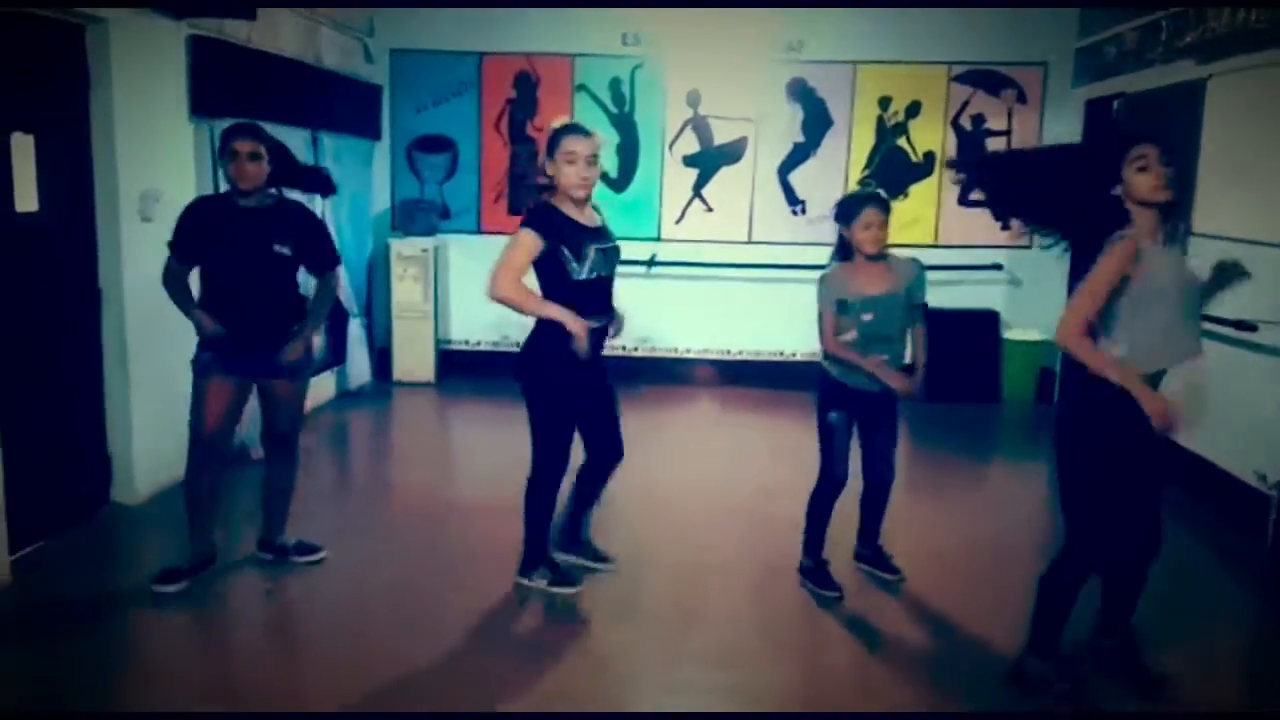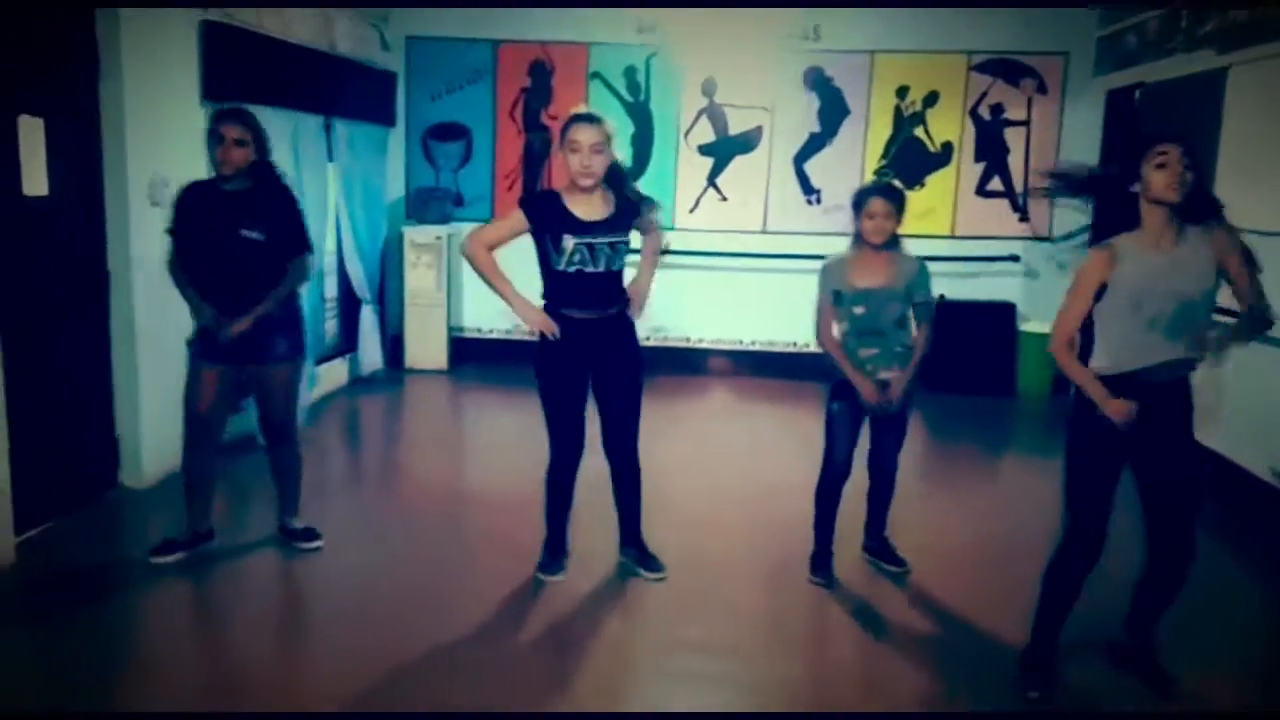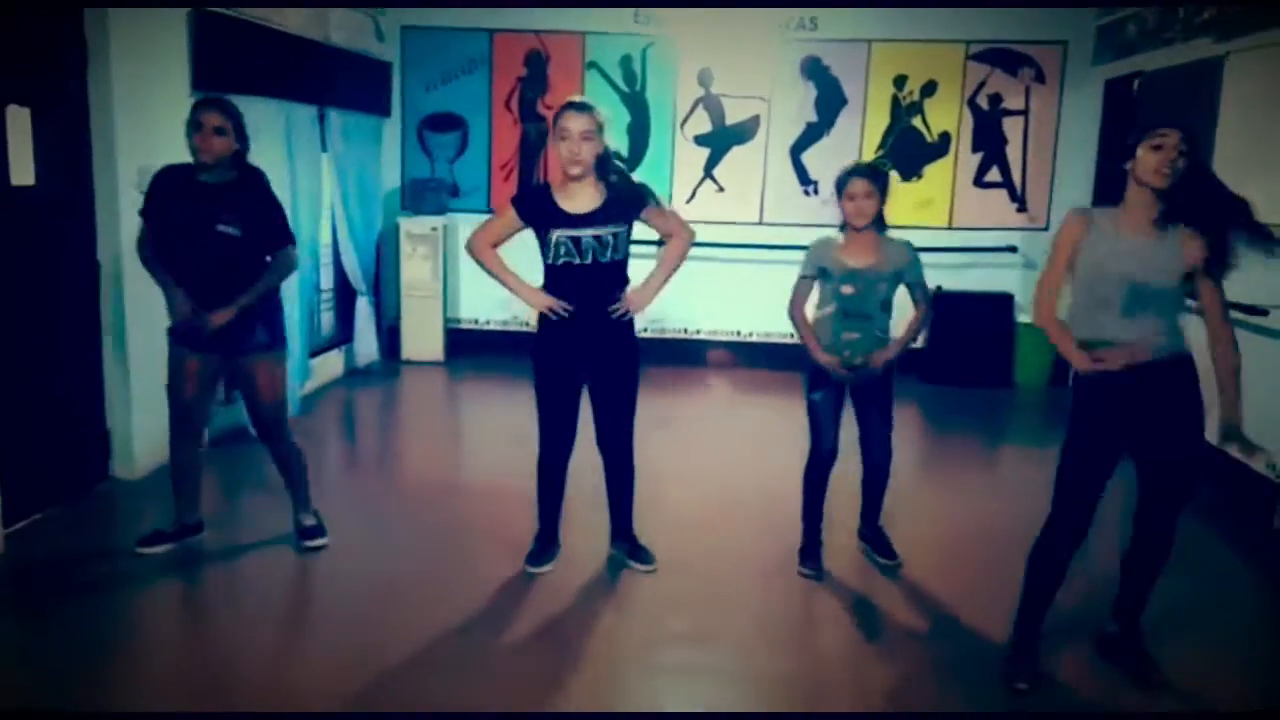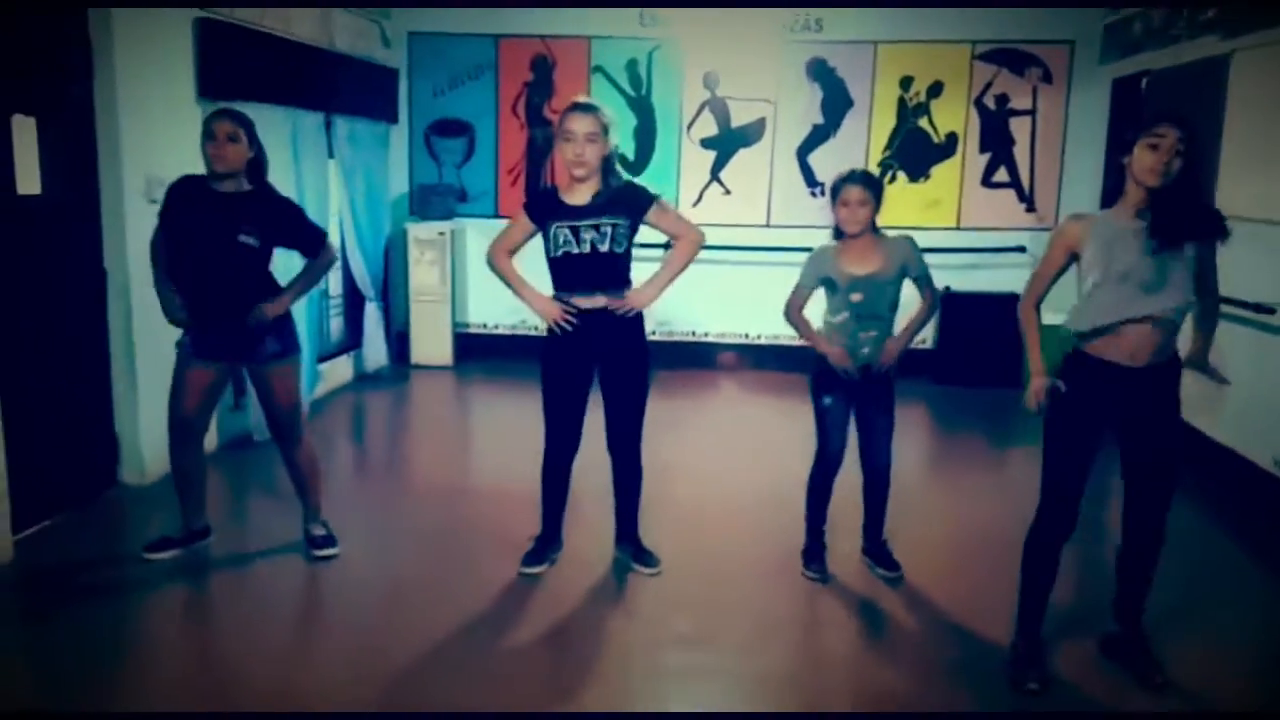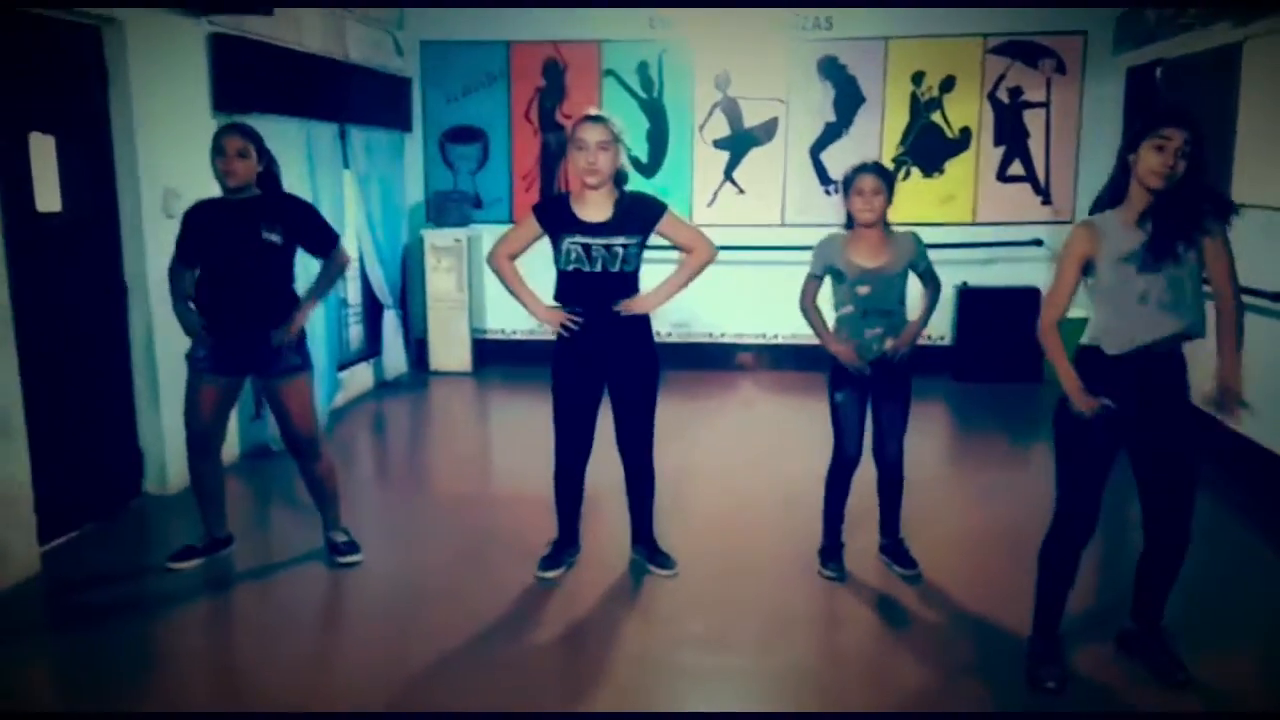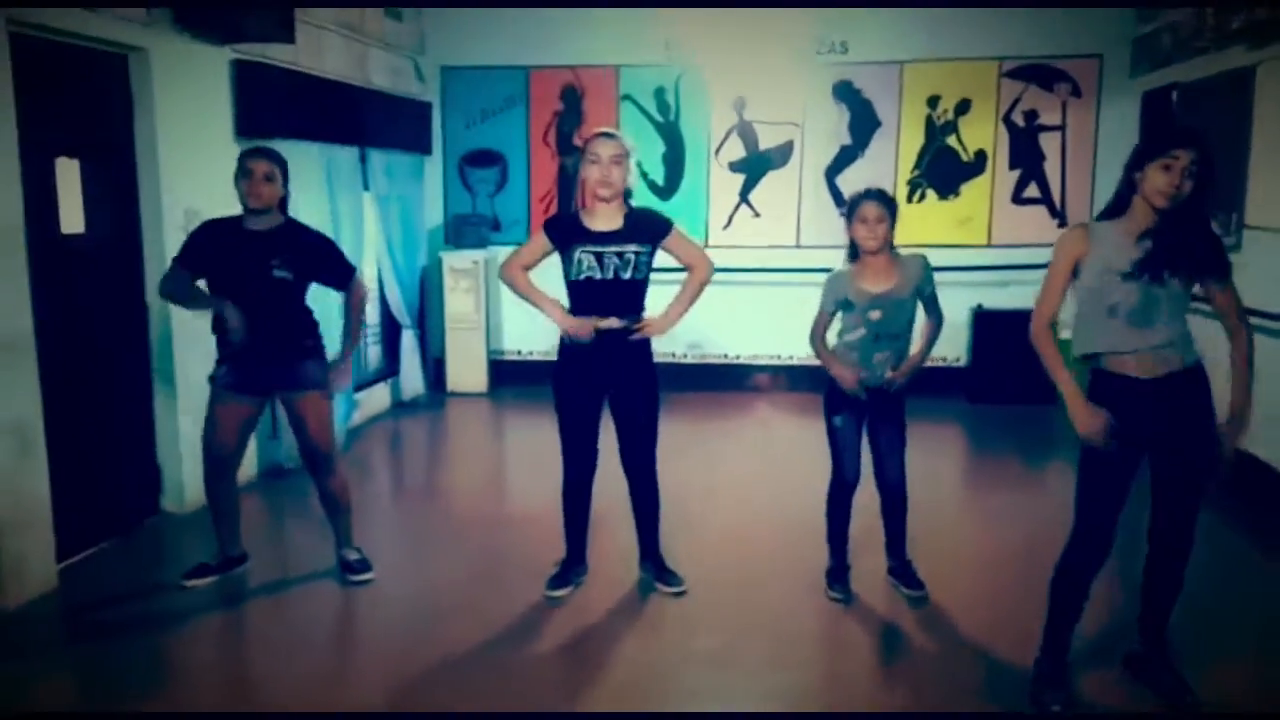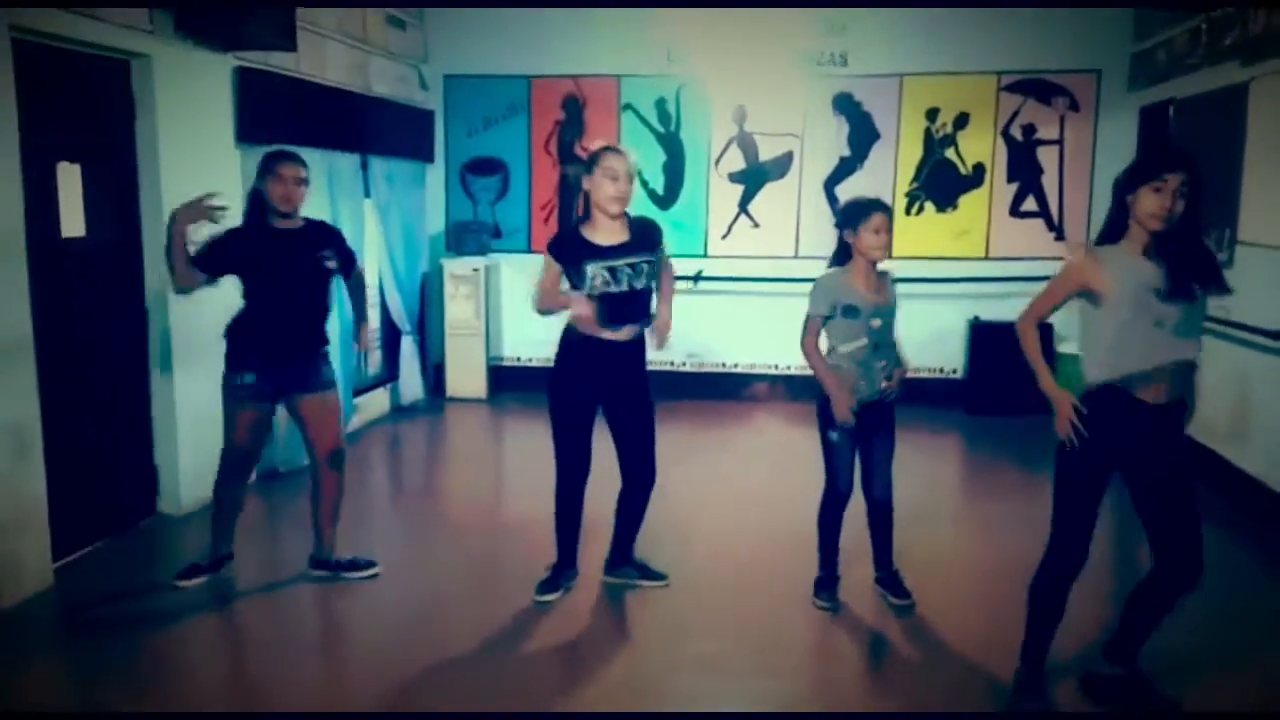
dt=0.2s
person 1, frame 1
left shoulder: (1163, 246)
right shoulder: (1126, 246)
left elbow: (1175, 306)
right elbow: (1070, 330)
left wrist: (1216, 281)
right wrist: (1145, 392)
left hip: (1129, 410)
right hip: (1095, 409)
left knee: (1141, 538)
right knee: (1088, 543)
left ankle: (1113, 641)
right ankle: (1037, 656)
person 1, frame 2
left shoulder: (1215, 241)
right shoulder: (1108, 256)
left elbow: (1258, 314)
right elbow: (1061, 343)
left wrist: (1225, 335)
right wrist: (1102, 398)
left hip: (1169, 409)
right hip: (1102, 409)
left knee: (1176, 548)
right knee: (1084, 541)
left ankle: (1135, 642)
right ankle: (1039, 650)
person 1, frame 3
left shoulder: (1193, 239)
right shoulder: (1083, 226)
left elbow: (1220, 327)
right elbow: (1045, 309)
left wrist: (1230, 411)
right wrist: (1078, 358)
left hip: (1171, 391)
right hip: (1105, 389)
left knee: (1157, 529)
right knee: (1067, 522)
left ankle: (1122, 632)
right ankle: (1023, 640)
person 1, frame 4
left shoulder: (1192, 224)
right shoulder: (1082, 229)
left elbow: (1206, 297)
right elbow: (1030, 300)
left wrist: (1199, 349)
right wrist: (1036, 372)
left hip: (1157, 390)
right hip: (1088, 380)
left knee: (1147, 523)
right knee: (1056, 517)
left ankle: (1127, 633)
right ankle: (1027, 640)
person 1, frame 5
left shoulder: (1198, 220)
right shoulder: (1091, 232)
left elbow: (1227, 300)
right elbow: (1049, 319)
left wrist: (1229, 378)
right wrist: (1073, 389)
left hip: (1165, 382)
right hip: (1099, 380)
left knee: (1172, 522)
right knee: (1076, 518)
left ankle: (1144, 631)
right ankle: (1044, 639)
person 1, frame 6
left shoulder: (1194, 245)
right shoulder: (1085, 240)
left elbow: (1237, 326)
right elbow: (1040, 325)
left wrist: (1239, 411)
right wrist: (1075, 401)
left hip: (1186, 401)
right hip: (1116, 398)
left knee: (1173, 540)
right knee: (1093, 540)
left ankle: (1151, 651)
right ankle: (1051, 663)
person 1, frame 7
left shoulder: (1184, 261)
right shoulder: (1094, 264)
right elbow: (1027, 322)
left wrist: (1187, 402)
right wrist: (1054, 392)
left hip: (1162, 430)
right hip: (1105, 422)
left knee: (1181, 565)
right knee: (1066, 557)
left ankle: (1114, 666)
right ankle: (1031, 673)
person 2, frame 1
left shoulder: (594, 219)
right shoulder: (543, 220)
right elbow: (501, 285)
left wrist: (607, 307)
right wrist: (566, 316)
left hip: (587, 355)
right hip: (551, 358)
left knee: (609, 450)
right knee: (550, 461)
left ankle: (570, 535)
right ankle: (535, 559)
person 2, frame 2
left shoulder: (628, 203)
right shoulder: (541, 206)
left elbow: (654, 234)
right elbow: (475, 246)
left wrist: (642, 282)
right wrist: (520, 305)
left hip: (616, 339)
right hip: (561, 341)
left knee: (623, 449)
right knee: (565, 451)
left ankle: (633, 543)
right ankle: (555, 545)
person 2, frame 3
left shoulder: (627, 195)
right shoulder: (534, 201)
left elbow: (681, 234)
right elbow: (478, 243)
left wrist: (649, 289)
right wrist: (524, 290)
left hip: (612, 330)
right hip: (559, 330)
left knee: (617, 441)
right knee: (556, 442)
left ankle: (623, 535)
right ankle: (547, 537)
person 2, frame 4
left shoulder: (629, 197)
right shoulder: (542, 204)
left elbow: (690, 238)
right elbow: (499, 254)
left wrist: (650, 290)
right wrist: (535, 300)
left hip: (621, 333)
right hip: (568, 332)
left knee: (625, 443)
right knee: (559, 442)
left ankle: (628, 539)
right ankle: (549, 538)
person 2, frame 5
left shoulder: (641, 208)
right shoulder: (553, 210)
left elbow: (702, 248)
right elbow: (499, 255)
left wrist: (657, 296)
right wrist: (536, 307)
left hip: (631, 337)
right hip: (577, 340)
left knee: (637, 448)
right knee: (571, 449)
left ankle: (644, 541)
right ankle: (566, 542)
person 2, frame 6
left shoulder: (649, 223)
right shoulder: (562, 226)
left elbow: (701, 267)
right elbow: (511, 270)
left wrist: (670, 317)
right wrist: (554, 309)
left hip: (631, 353)
right hip: (579, 354)
left knee: (641, 465)
right knee: (578, 466)
left ankle: (652, 558)
right ankle: (574, 560)
person 2, frame 7
left shoulder: (648, 233)
right shoulder: (567, 243)
left elbow: (664, 274)
right elbow: (542, 301)
left wrist: (661, 316)
right wrist: (567, 302)
left hip: (629, 365)
right hip: (578, 364)
left knee: (641, 471)
right knee: (572, 473)
left ankle: (620, 560)
right ankle: (564, 567)
person 3, frame 1
left shoulder: (297, 218)
right shoulder: (200, 214)
left elbow: (328, 280)
right elbow: (173, 274)
left wrist: (307, 334)
right wrist: (197, 315)
left hip: (284, 350)
right hip: (222, 348)
left knee: (281, 445)
right knee: (205, 447)
left ankle: (273, 538)
right ankle: (200, 552)
person 3, frame 2
left shoulder: (274, 199)
right shoulder: (193, 198)
left elbow: (300, 268)
right elbow: (177, 260)
left wrist: (250, 317)
right wrist: (197, 302)
left hip: (272, 331)
right hip: (212, 333)
left knee: (280, 431)
right knee: (199, 433)
left ankle: (290, 519)
right ankle: (198, 529)
person 3, frame 3
left shoulder: (252, 193)
right shoulder: (168, 183)
left elbow: (284, 260)
right elbow: (147, 243)
left wrist: (233, 308)
right wrist: (171, 290)
left hip: (251, 322)
right hip: (193, 323)
left knee: (272, 426)
right knee: (184, 424)
left ankle: (305, 513)
right ankle: (188, 521)
person 3, frame 4
left shoulder: (268, 206)
right shoulder: (182, 193)
left elbow: (324, 253)
right elbow: (161, 241)
left wrist: (284, 299)
right wrist: (166, 291)
left hip: (263, 331)
right hip: (203, 331)
left knee: (289, 432)
right knee: (183, 431)
left ankle: (314, 523)
right ankle: (194, 526)
person 3, frame 5
left shoulder: (286, 209)
right shoulder: (201, 216)
left elbow: (338, 258)
right elbow: (182, 270)
left wrist: (304, 309)
right wrist: (181, 307)
left hip: (276, 344)
right hip: (215, 344)
left knee: (305, 444)
right knee: (200, 443)
left ankle: (335, 530)
right ankle: (217, 535)
person 3, frame 6
left shoulder: (306, 242)
right shoulder: (215, 234)
left elbow: (356, 293)
right elbow: (170, 285)
left wrist: (348, 356)
right wrist: (217, 305)
left hip: (299, 361)
right hip: (239, 364)
left knee: (321, 459)
right knee: (219, 462)
left ankle: (347, 549)
right ankle: (231, 553)
person 3, frame 7
left shoulder: (325, 236)
right shoulder: (242, 241)
left elbow: (352, 272)
right elbow: (184, 283)
left wrist: (363, 320)
right wrist: (177, 226)
left hip: (309, 364)
right hip: (253, 366)
left knee: (329, 457)
right knee: (236, 464)
left ankle: (325, 554)
right ankle: (219, 552)
person 4, frame 1
left shoulder: (909, 272)
right shoulder: (833, 280)
left elbow: (917, 326)
right elbow: (829, 341)
left wrist: (918, 370)
right wrist: (880, 371)
left hip: (886, 394)
right hip: (840, 388)
left knee: (881, 475)
right knee: (833, 477)
left ankle: (868, 548)
right ankle: (811, 560)
person 4, frame 2
left shoulder: (912, 270)
right shoulder: (835, 269)
left elbow: (924, 329)
right elbow: (824, 331)
left wrist: (905, 379)
right wrist: (857, 379)
left hip: (893, 385)
right hip: (847, 383)
left knee: (884, 468)
right knee: (835, 467)
left ankle: (875, 540)
right ankle: (821, 551)
person 4, frame 3
left shoulder: (900, 253)
right shoulder: (823, 250)
left elbow: (924, 309)
right elbow: (796, 305)
left wrist: (893, 350)
right wrist: (816, 351)
left hip: (872, 368)
right hip: (827, 367)
left knee: (878, 455)
right knee: (823, 453)
left ankle: (870, 530)
right ankle: (810, 543)
person 4, frame 4
left shoulder: (901, 249)
right shoulder: (824, 257)
left elbow: (931, 297)
right elbow: (792, 310)
left wrist: (904, 339)
right wrist: (822, 345)
left hip: (877, 371)
right hip: (833, 370)
left knee: (878, 461)
right knee: (829, 456)
left ankle: (874, 543)
right ankle: (814, 544)
person 4, frame 5
left shoulder: (908, 245)
right shoulder: (831, 247)
left elbow: (933, 287)
right elbow: (807, 299)
left wrist: (917, 327)
right wrist: (830, 341)
left hip: (893, 364)
right hip: (849, 366)
left knee: (891, 456)
right knee: (846, 455)
left ankle: (891, 541)
right ankle: (831, 543)
person 4, frame 6
left shoulder: (916, 268)
right shoulder: (841, 279)
left elbow: (934, 317)
right elbow: (817, 334)
left wrist: (918, 357)
right wrist: (835, 367)
left hip: (888, 392)
right hip: (846, 391)
left knee: (893, 480)
right knee: (845, 478)
left ankle: (898, 562)
right ankle: (837, 566)
person 4, frame 7
left shoulder: (886, 283)
right shoulder: (833, 283)
right elbow: (809, 341)
left wrist: (900, 367)
right wrist: (833, 390)
left hip: (880, 405)
right hip: (842, 403)
left knee: (879, 493)
right knee: (839, 490)
left ankle: (885, 572)
right ankle: (827, 576)
